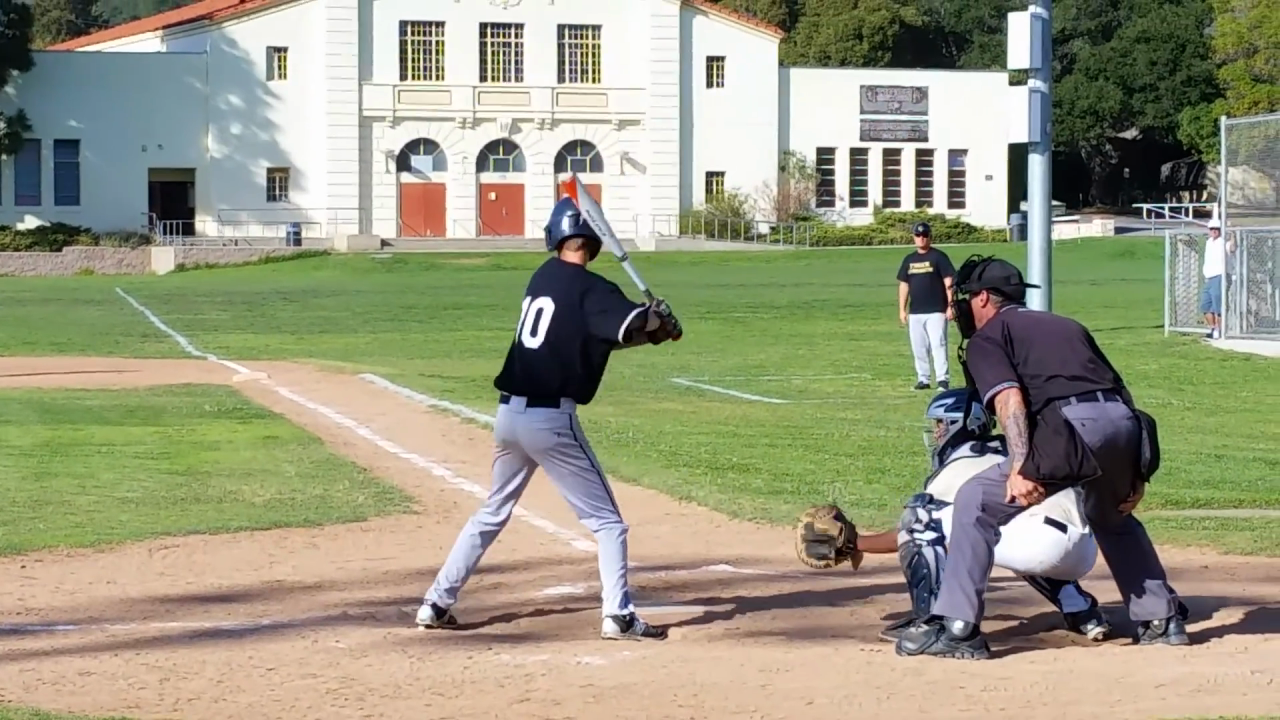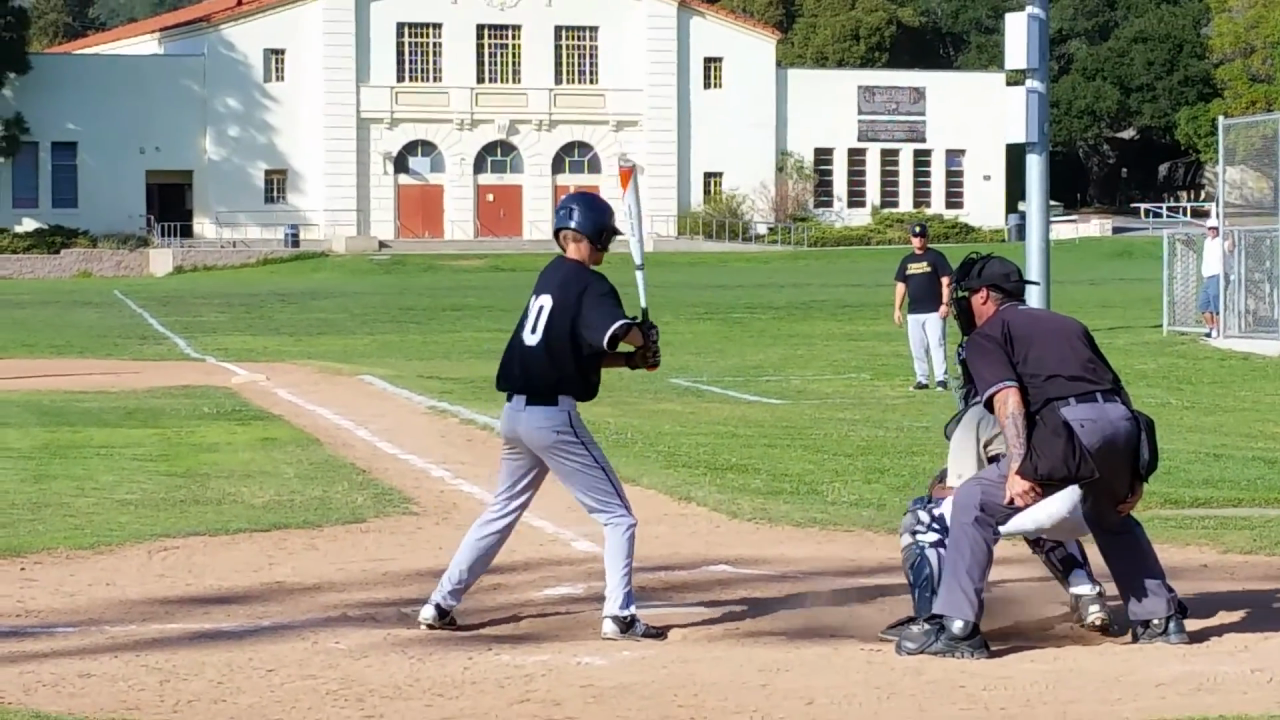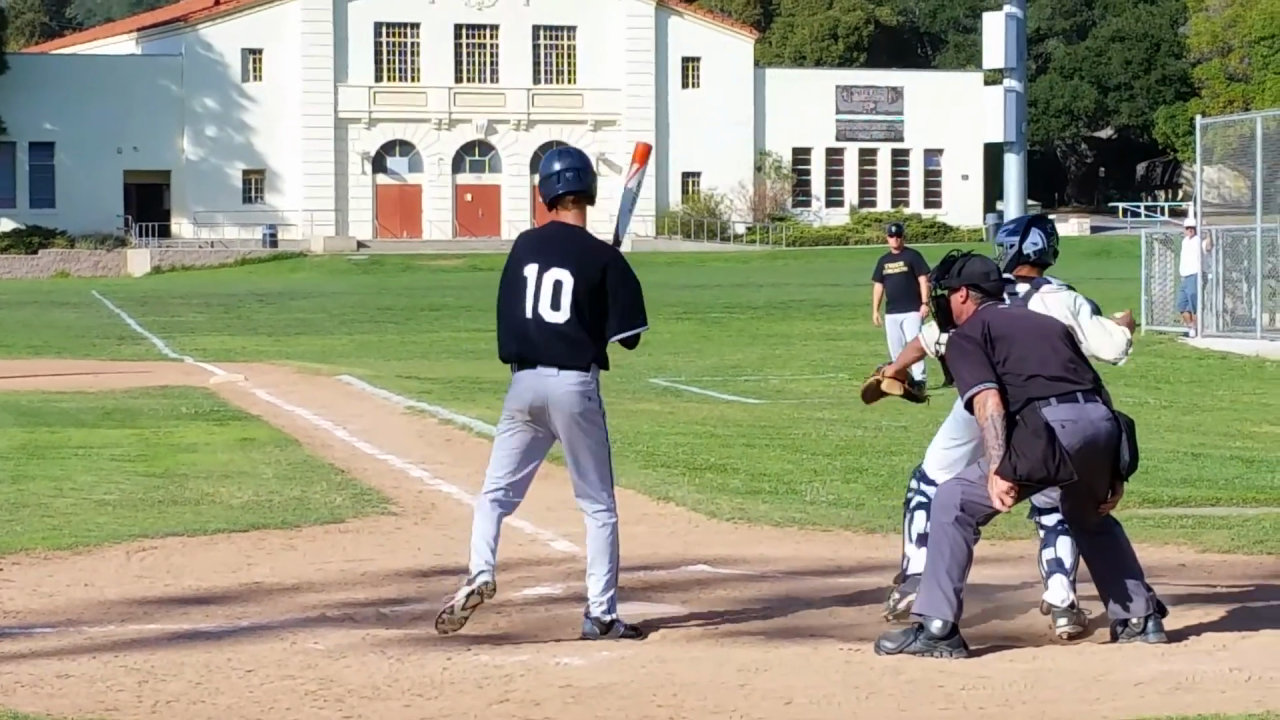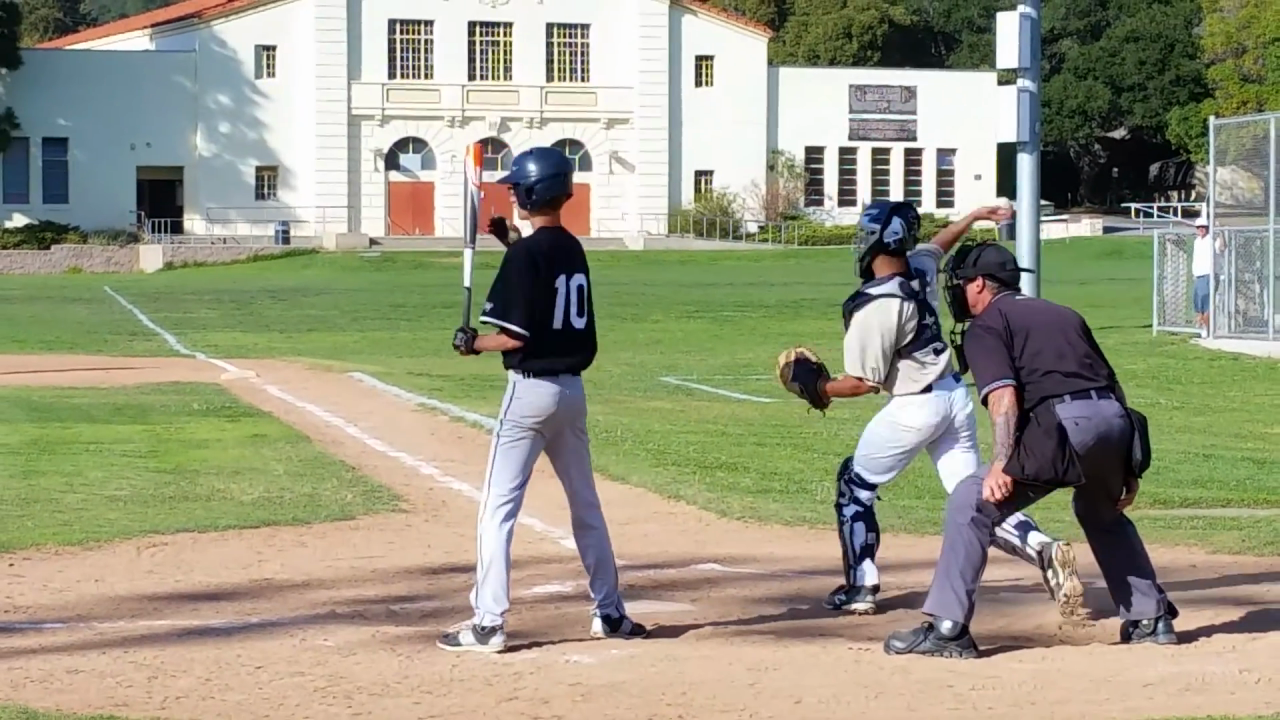
dt=0.5s
person 1, frame 1
left shoulder: (542, 276)
right shoulder: (591, 288)
right elbow: (633, 323)
left wrist: (647, 331)
right wrist: (661, 322)
left hip: (509, 413)
right hip: (551, 418)
left knee: (492, 514)
right knee: (607, 521)
left ankle: (436, 602)
right ankle: (618, 615)
person 1, frame 2
left shoulder: (549, 276)
right shoulder: (589, 282)
right elbow: (615, 332)
left wrist: (627, 359)
right wrist: (645, 339)
left hip: (515, 412)
right hip: (554, 416)
left knee: (499, 514)
right knee: (617, 517)
left ankle: (440, 604)
right ankle: (619, 616)
person 1, frame 3
left shoulder: (524, 245)
right shoulder: (603, 256)
left elbow: (511, 314)
right elbow: (627, 336)
left hip: (525, 382)
right hip: (576, 385)
left knee: (497, 491)
right knee: (598, 506)
left ankle: (480, 571)
right ankle: (601, 616)
person 1, frame 4
left shoulder: (526, 253)
right shoulder: (571, 248)
left elbow: (515, 336)
left wrist: (474, 343)
left hip: (531, 389)
right hip: (571, 389)
left knee: (498, 508)
right knee: (586, 506)
left ankle: (487, 623)
right ankle: (609, 613)
person 2, frame 1
left shoulder: (987, 336)
right shoulder: (1068, 324)
left elbow: (1009, 399)
left wrist: (1021, 467)
right wrist: (1133, 471)
left hip: (1072, 428)
right hip: (1124, 424)
left knee: (976, 503)
right knee: (1113, 517)
left ankle: (957, 628)
right ankle: (1162, 620)
person 2, frame 2
left shoulder: (986, 334)
right shoulder: (1067, 323)
left elbow: (1008, 398)
left wrist: (1018, 468)
right wrist: (1131, 472)
left hip: (1071, 428)
right hip: (1123, 425)
left knee: (974, 503)
right knee: (1110, 516)
left ankle: (957, 629)
right ankle: (1160, 618)
person 2, frame 3
left shoulder: (966, 334)
right shoulder: (1048, 321)
left elbow: (988, 401)
left wrist: (997, 469)
right wrist: (1112, 471)
left hip: (1051, 428)
right hip: (1102, 425)
left knee: (955, 502)
right knee: (1090, 516)
left ankle: (937, 628)
right ankle: (1140, 618)
person 2, frame 4
left shoulder: (986, 324)
right shoulder: (1064, 313)
left elbow: (1003, 395)
left wrist: (1001, 467)
right wrist: (1125, 466)
left hip: (1064, 425)
right hip: (1115, 421)
left knee: (970, 503)
right knee: (1104, 516)
left ankle: (947, 629)
right ankle: (1152, 619)
person 3, frame 1
left shoulder: (959, 467)
right shoulder: (1011, 452)
left elbow: (915, 524)
left wrist: (860, 542)
left hip: (1048, 544)
right hip: (1084, 550)
left knee: (921, 513)
right ankle: (1082, 613)
person 3, frame 2
left shoulder: (975, 415)
left wrist: (940, 496)
right hip: (1080, 500)
left knee: (922, 518)
right knee: (1047, 532)
left ankle: (931, 619)
right ankle: (1089, 600)
person 3, frame 3
right shoulder: (1065, 299)
left elbow: (928, 342)
right elbow: (1114, 346)
left wrist: (893, 371)
right wrist: (1125, 325)
left knee: (927, 487)
right knee: (1052, 511)
left ankle: (915, 578)
right ankle: (1062, 606)
person 3, frame 4
left shoulder: (872, 309)
right shoulder: (921, 270)
left elbow: (857, 383)
right elbow: (940, 244)
left wrist: (818, 389)
right wrist: (974, 216)
left hip: (915, 408)
right hip: (955, 398)
left knee: (855, 484)
left ankle: (862, 590)
right ankle: (1042, 548)
